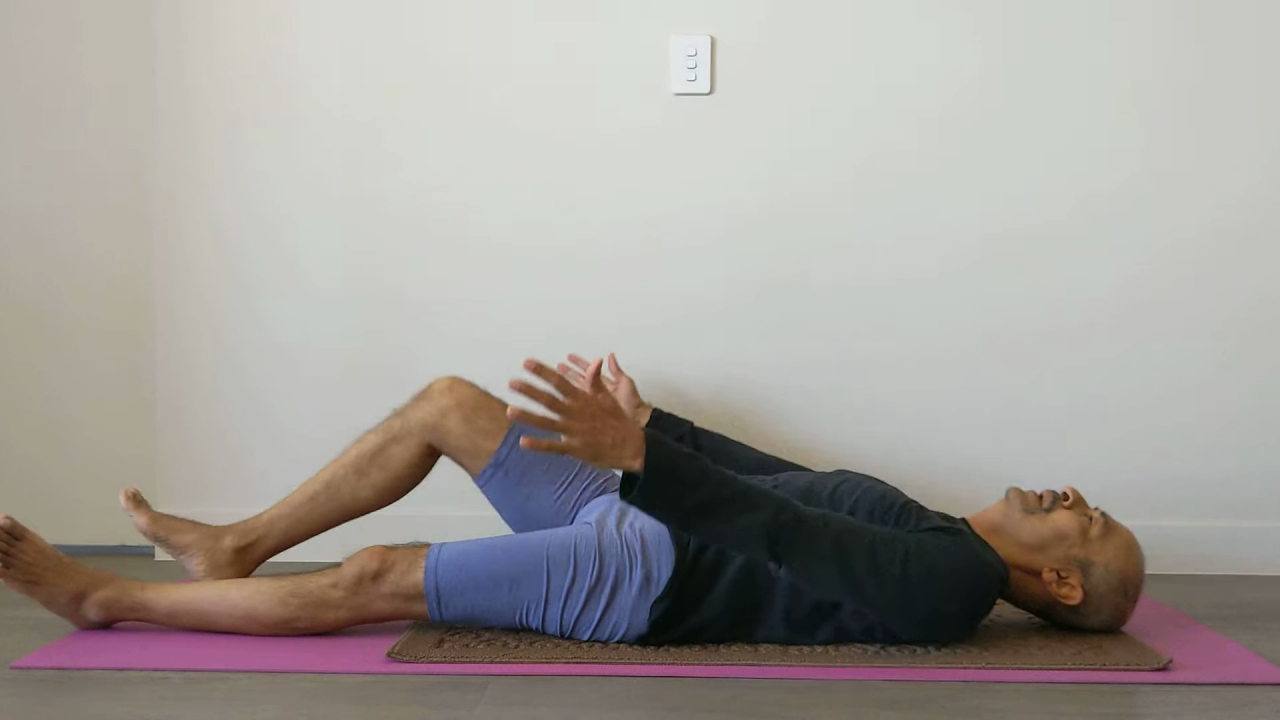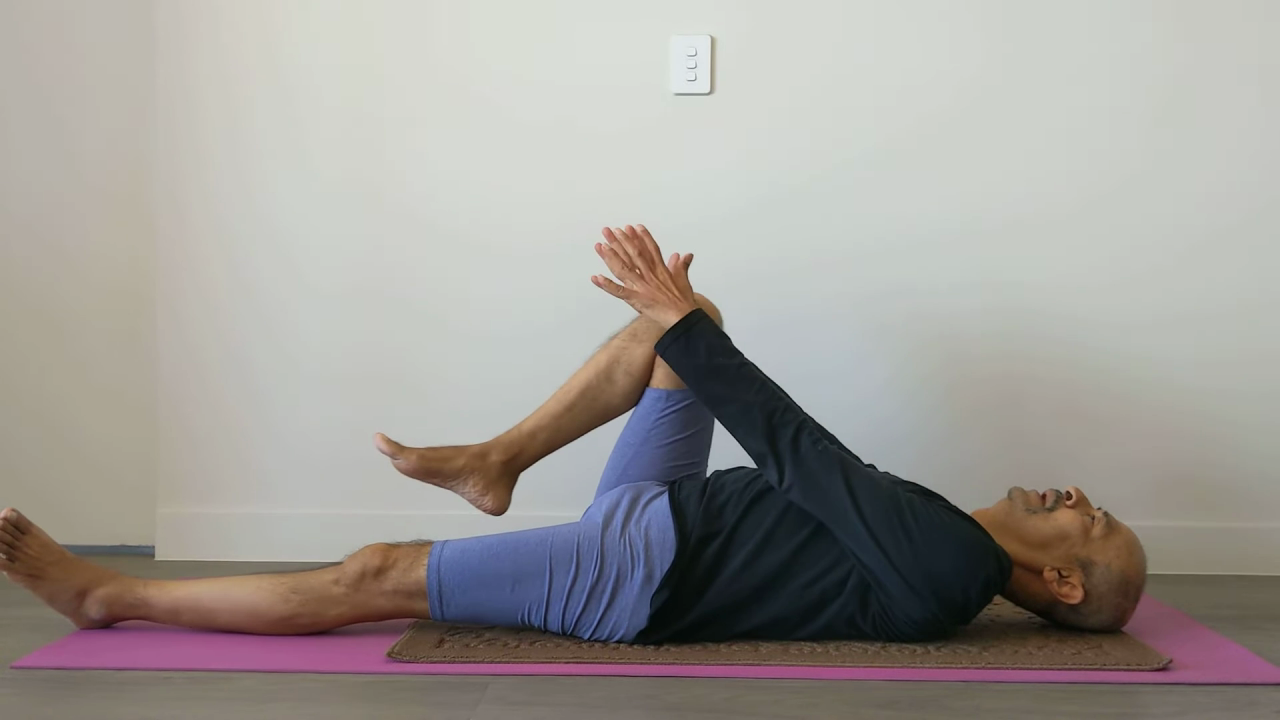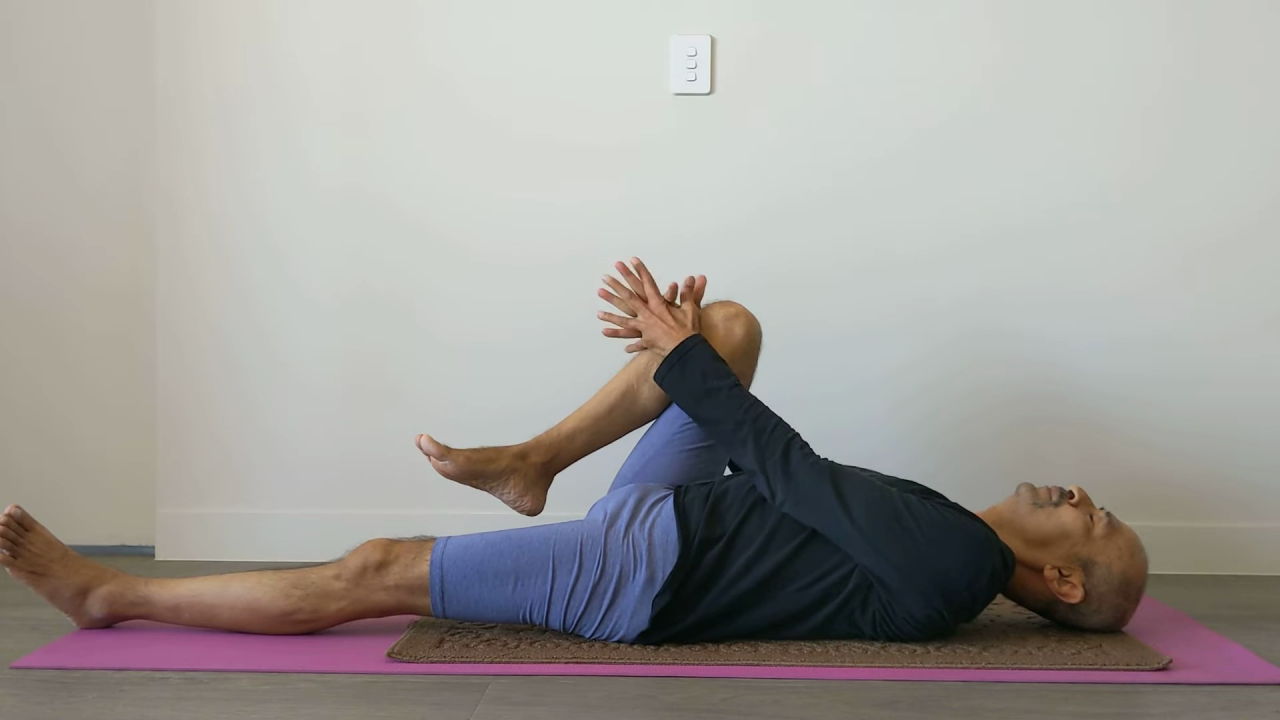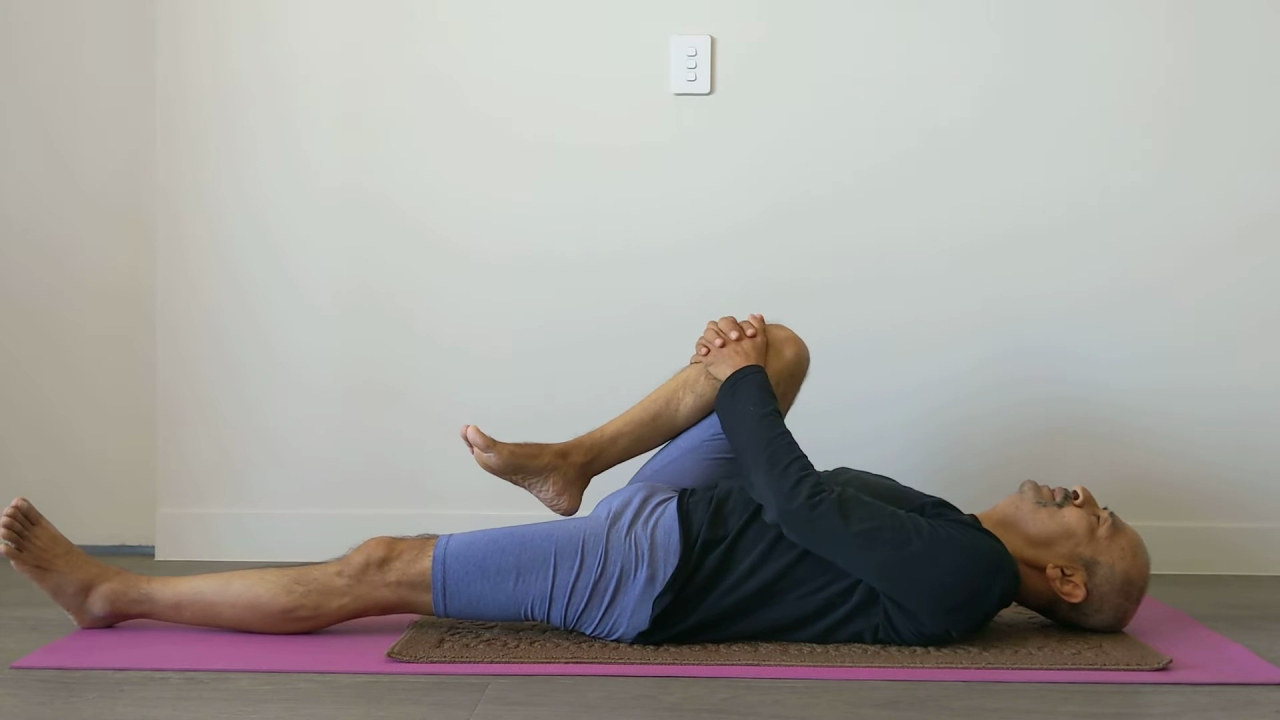
dt=0.7s
person 1, frame 1
left shoulder: (946, 585)
right shoulder: (927, 537)
left elbow: (789, 538)
right elbow: (782, 483)
left wrist: (635, 451)
right wrist: (645, 434)
left hip: (640, 583)
right hip: (648, 534)
left knee: (371, 582)
right knee: (444, 405)
left ankle: (103, 601)
right ankle: (235, 547)
person 1, frame 2
left shoulder: (945, 567)
right shoulder: (940, 545)
left elbow: (795, 452)
right elbow: (816, 475)
left wrist: (684, 325)
right wrist: (683, 319)
left hip: (636, 576)
right hip: (657, 515)
left knee: (370, 579)
right knee: (683, 321)
left ankle: (108, 596)
right ankle: (494, 465)
person 1, frame 3
left shoulder: (951, 564)
right shoulder: (940, 543)
left elbow: (791, 475)
right elbow: (799, 494)
left wrist: (677, 353)
right wrist: (686, 346)
left hip: (639, 572)
right hip: (663, 520)
left knee: (372, 572)
right knee: (730, 327)
left ankle: (109, 593)
right ankle: (530, 463)
person 1, frame 4
left shoulder: (957, 574)
right shoulder: (952, 542)
left elbow: (795, 506)
right elbow: (815, 503)
left wrist: (735, 385)
right wrist: (744, 369)
left hip: (642, 572)
right hip: (668, 518)
left knee: (374, 570)
right knee: (777, 346)
left ankle: (111, 591)
right ankle: (570, 464)
